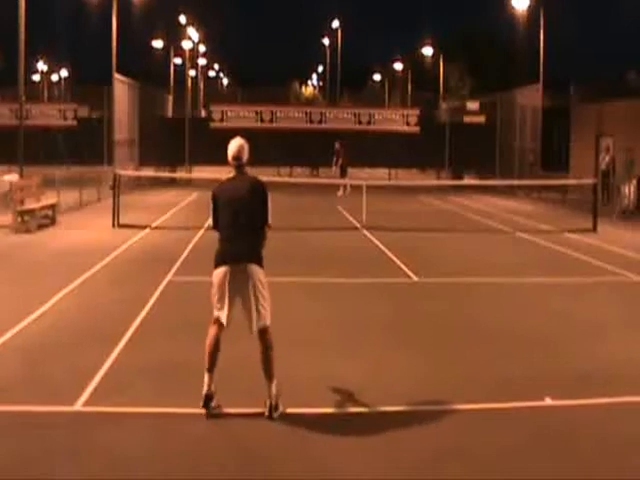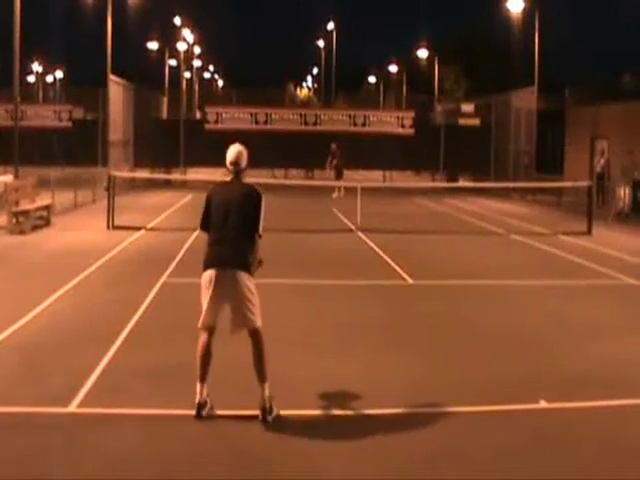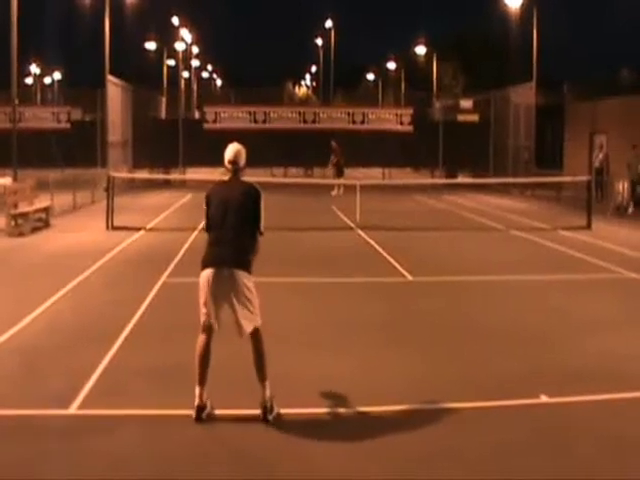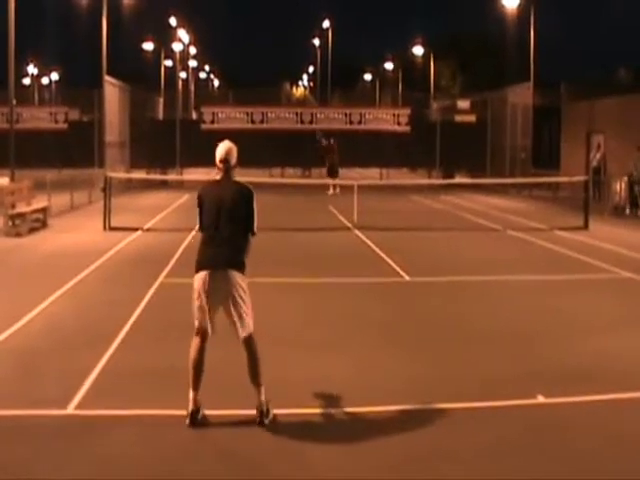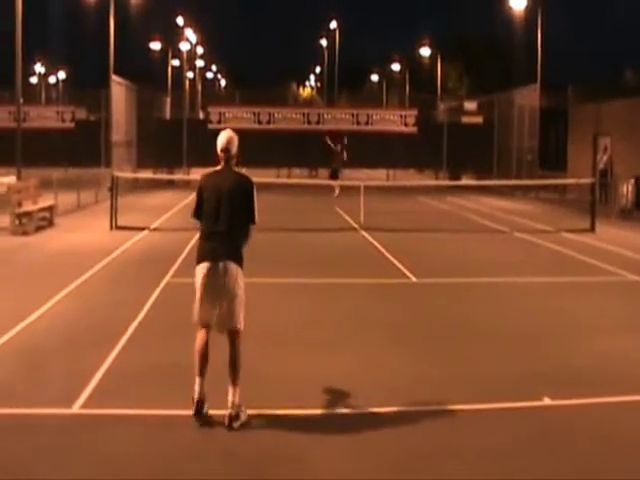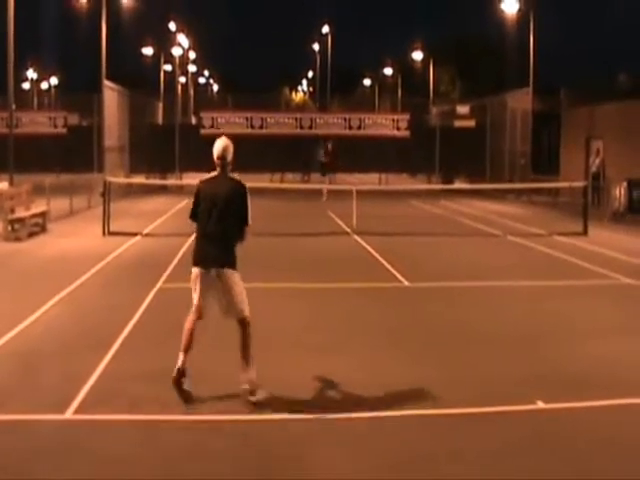
dt=0.4s
person 1, frame 1
left shoulder: (219, 190)
right shoulder: (258, 186)
left elbow: (219, 228)
right elbow: (264, 230)
left hip: (223, 262)
right hip: (251, 263)
left knee: (217, 323)
right knee: (264, 330)
left ankle: (208, 387)
right ankle: (272, 398)
person 1, frame 2
left shoulder: (213, 193)
right shoulder: (253, 194)
left elbow: (207, 231)
right elbow: (255, 238)
right wrist: (252, 265)
left hip: (212, 266)
right hip: (239, 269)
left knee: (207, 330)
right knee: (255, 332)
left ankle: (201, 397)
right ankle: (265, 400)
person 1, frame 3
left shoulder: (213, 192)
right shoulder: (253, 192)
right elbow: (255, 237)
right wrist: (248, 263)
left hip: (210, 265)
right hip: (238, 267)
left knee: (206, 331)
right knee: (255, 332)
left ankle: (200, 400)
right ankle: (266, 400)
person 1, frame 4
left shoulder: (204, 191)
right shoulder: (245, 192)
right elbow: (248, 238)
left hip: (205, 267)
right hip: (232, 268)
left knee: (200, 335)
right knee: (248, 338)
left ankle: (194, 404)
right ankle: (262, 404)
person 1, frame 5
left shoulder: (205, 181)
right shoulder: (244, 183)
left elbow: (201, 220)
right elbow: (247, 229)
left hip: (205, 258)
right hip: (230, 260)
left knee: (204, 328)
right knee: (234, 334)
left ankle: (199, 394)
right ankle: (234, 406)
person 1, frame 6
left shoulder: (202, 186)
right shoulder: (238, 188)
left elbow: (197, 223)
right elbow: (242, 234)
left hip: (200, 260)
right hip: (225, 262)
left knee: (195, 313)
right knee: (243, 320)
left ankle: (181, 368)
right ankle: (249, 383)
